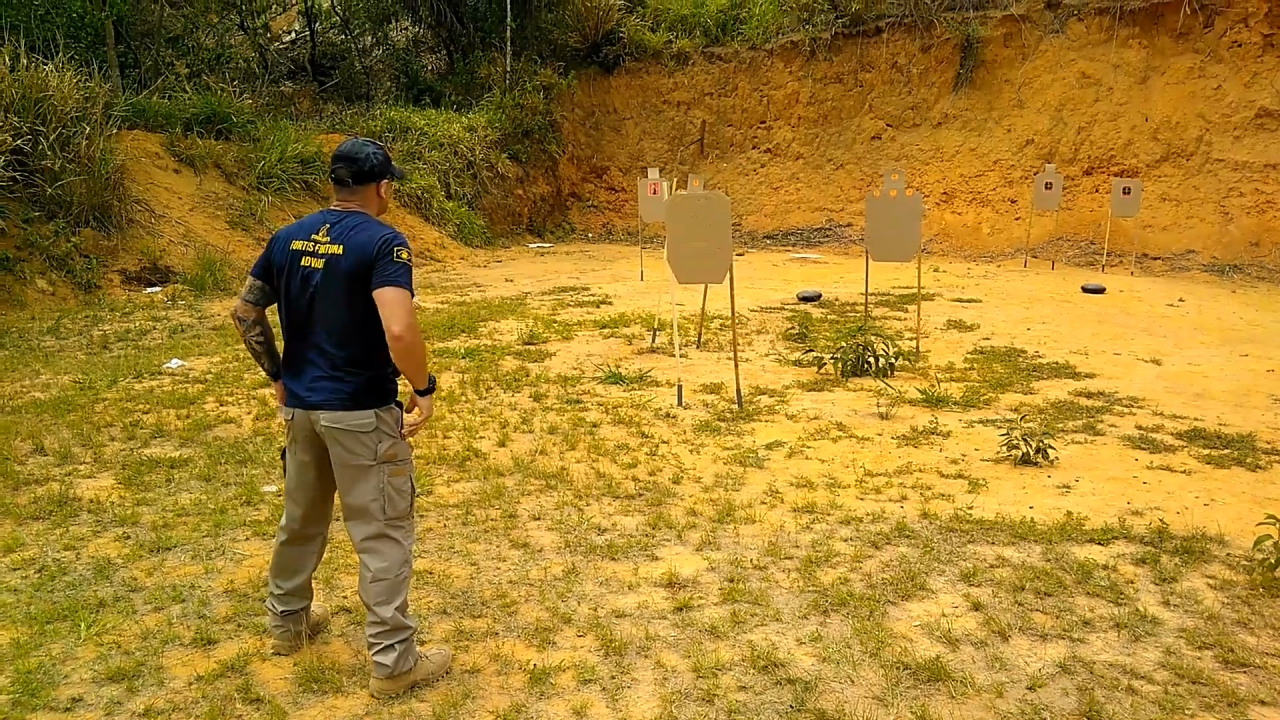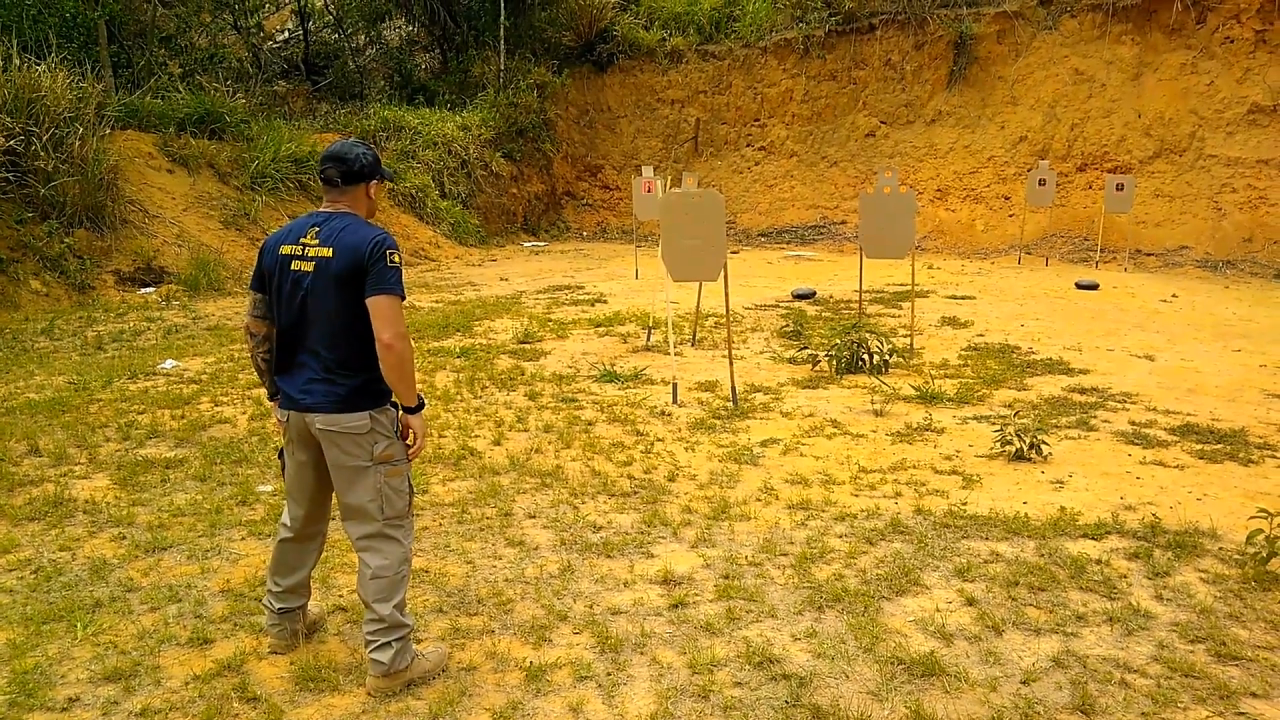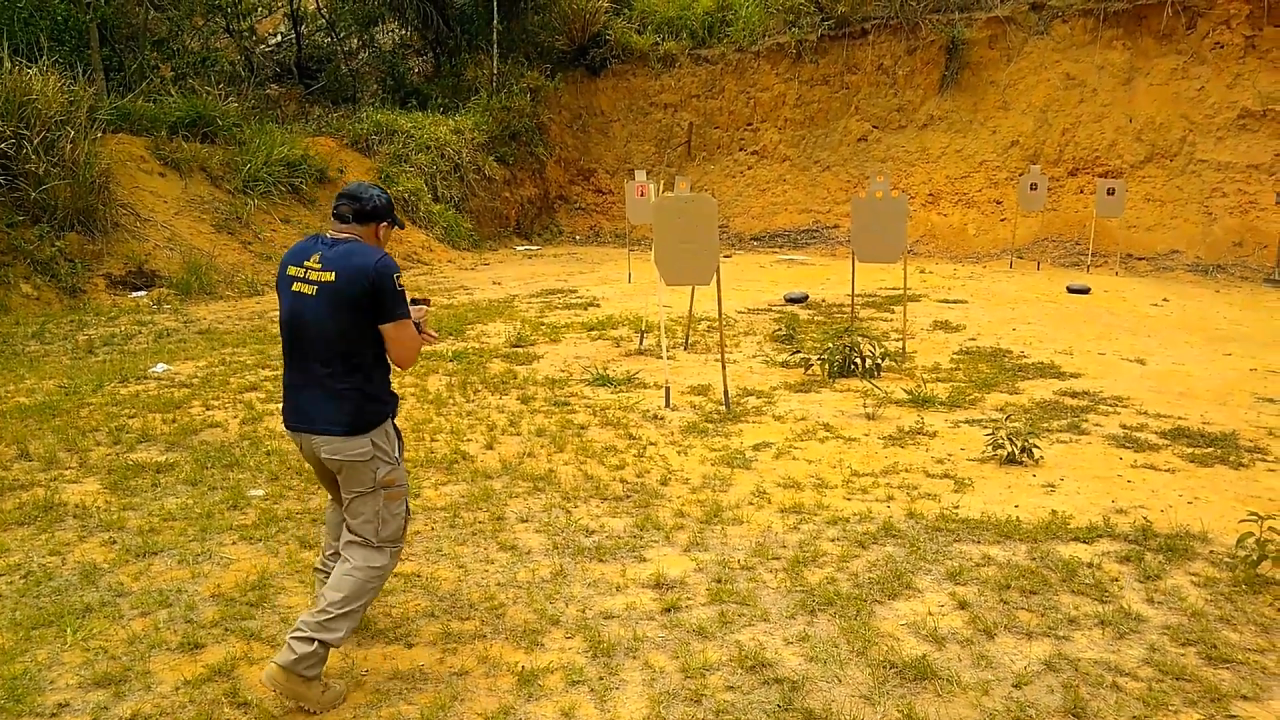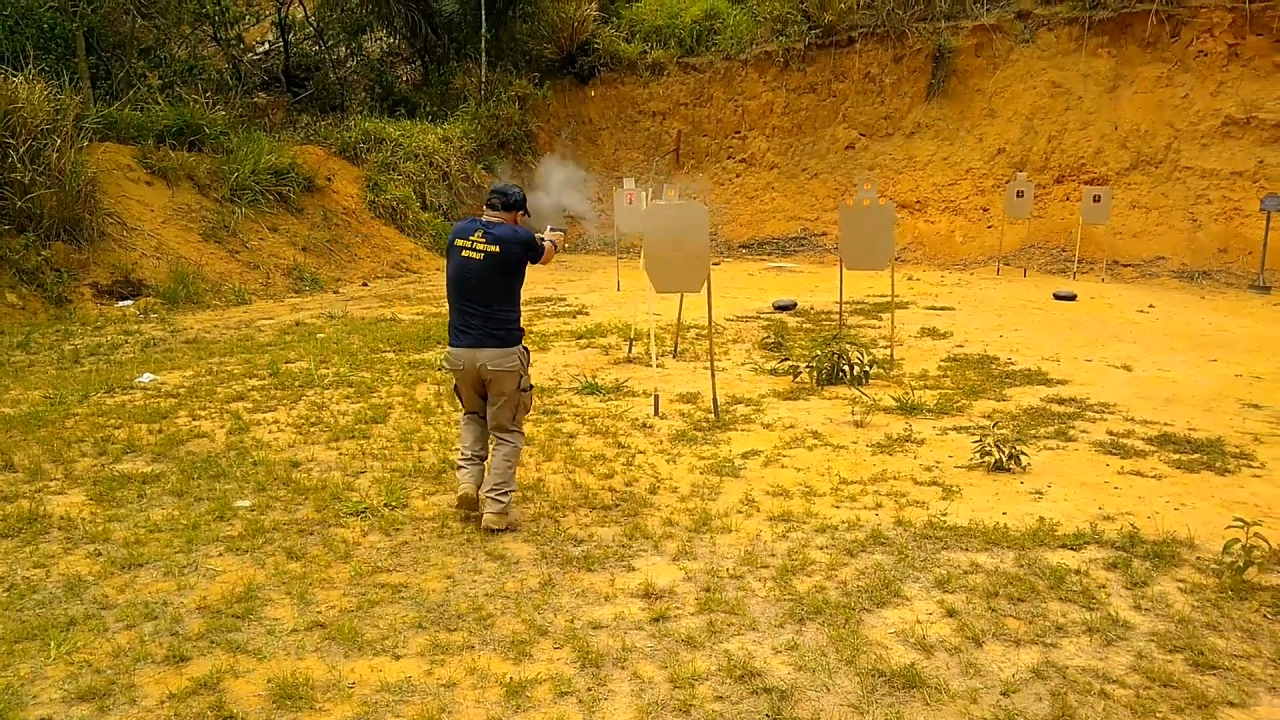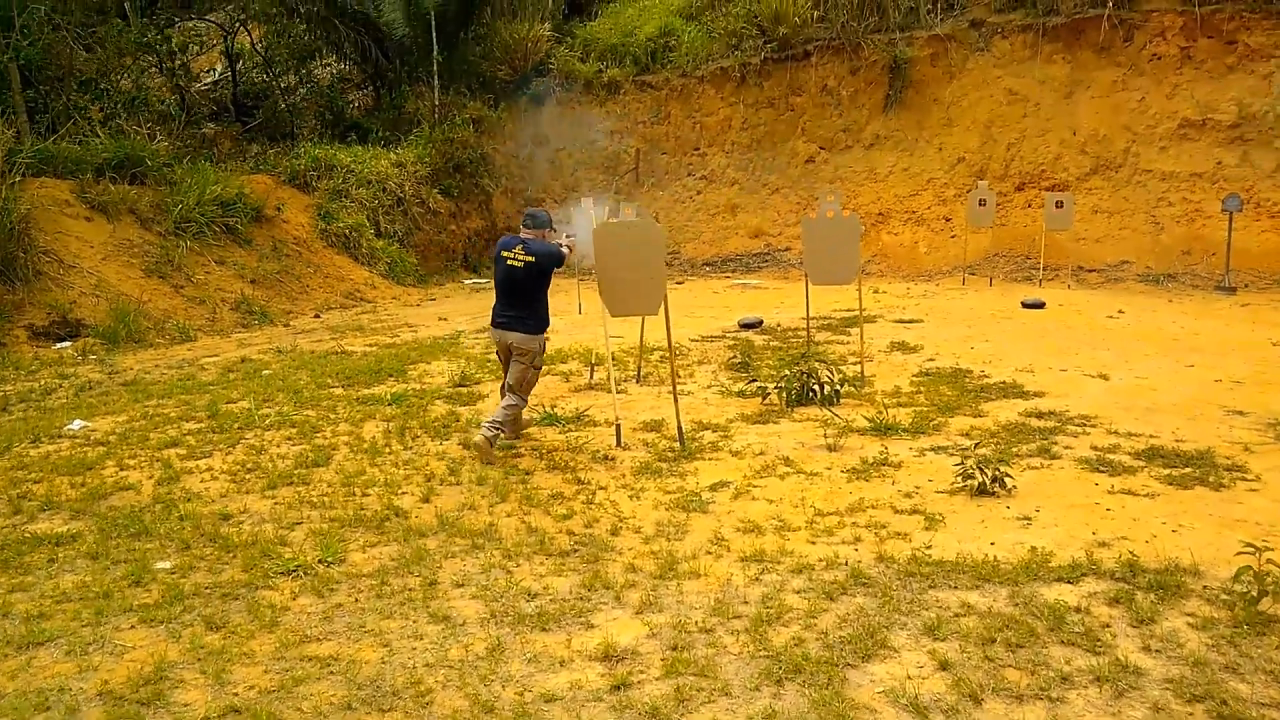
dt=1s
person 1, frame 1
left shoulder: (287, 238)
right shoulder: (382, 241)
left elbow: (245, 312)
right elbow: (401, 331)
left wrist: (278, 375)
right wrist: (424, 388)
left hip: (301, 405)
right hip: (361, 410)
left knee: (301, 517)
right knee: (384, 533)
left ankle: (289, 622)
right ankle: (394, 661)
person 1, frame 2
left shoulder: (278, 242)
right shoulder: (373, 243)
left elbow: (256, 328)
right elbow: (389, 340)
left wrist: (276, 394)
right wrist: (411, 408)
left hip: (297, 408)
right hip: (355, 414)
left knee: (299, 518)
right knee: (383, 533)
left ankle: (284, 621)
right ankle: (390, 660)
person 1, frame 3
left shoulder: (294, 258)
right shoulder: (373, 265)
right elbow: (403, 355)
right wrist: (407, 319)
left hip: (302, 425)
right hip: (357, 429)
left knee: (345, 506)
right knee: (372, 545)
left ankle: (332, 582)
right ankle: (297, 662)
person 1, frame 4
left shoulder: (459, 232)
right shoulder: (518, 239)
right elbow: (545, 255)
right wrist: (553, 241)
left hip: (460, 351)
right hip: (502, 352)
left knee: (474, 418)
right knee: (506, 430)
left ankle: (468, 482)
right ankle: (497, 507)
person 1, frame 5
left shoulder: (504, 245)
right shoulder: (547, 252)
right elbow: (562, 257)
right wrist: (566, 246)
left hip: (499, 329)
right hip: (527, 335)
left knee: (513, 380)
right knee: (516, 393)
left ankle: (511, 425)
right ankle: (487, 436)
